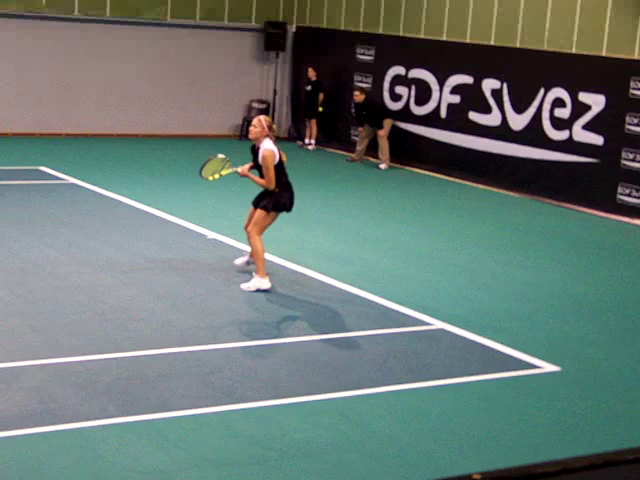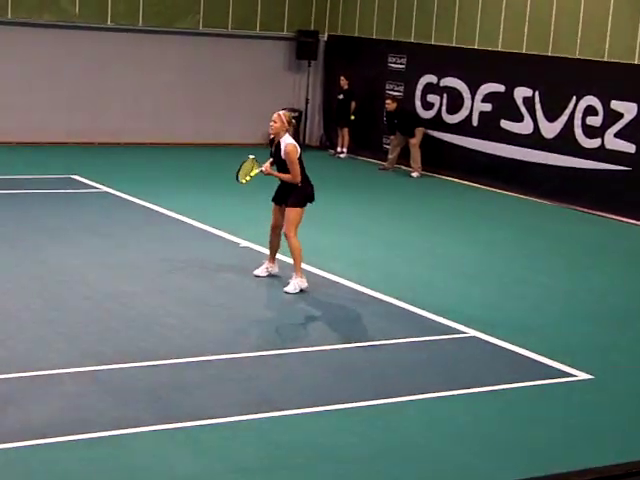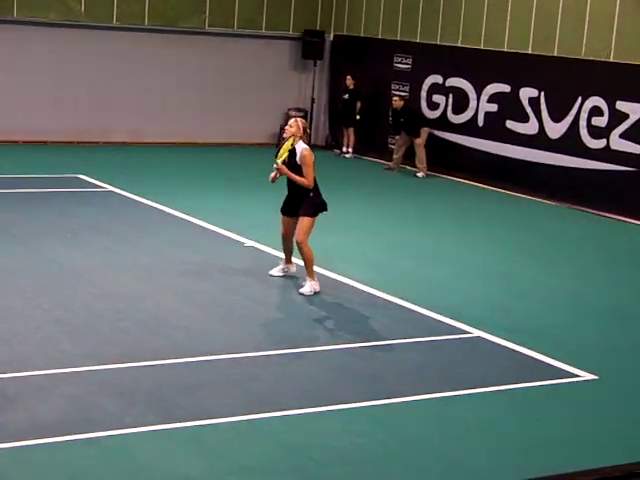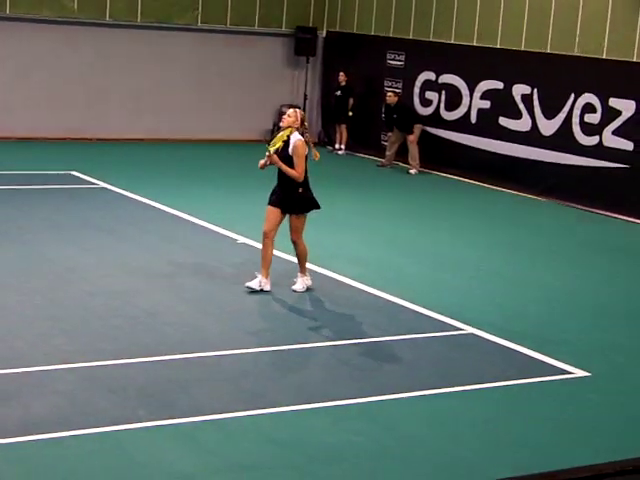
dt=0.4s
person 1, frame 1
left shoulder: (267, 152)
right shoulder: (258, 145)
left elbow: (270, 185)
left wrist: (248, 175)
right wrist: (251, 165)
left hip: (278, 195)
right hip: (269, 193)
left knee: (253, 232)
right knee: (248, 227)
left ankle: (262, 278)
right ankle: (252, 256)
person 1, frame 2
left shoulder: (289, 146)
right shoulder: (275, 140)
left elbow: (296, 178)
left wrist: (272, 172)
right wrist: (270, 163)
left hip: (298, 190)
right hip: (285, 188)
left knee: (290, 233)
right knee: (275, 228)
left ankle: (299, 278)
right ankle: (271, 264)
person 1, frame 3
left shoulder: (304, 152)
left elbow: (309, 183)
left wrist: (287, 173)
right wrist: (277, 173)
left hip: (308, 200)
right hip: (292, 197)
left knee: (300, 240)
right knee: (286, 236)
left ankle: (312, 281)
right ankle: (288, 264)
person 1, frame 4
left shoulder: (298, 143)
right shoulder: (282, 137)
left elbow: (299, 176)
left wrist: (278, 163)
right wrist: (268, 160)
left hip: (298, 195)
right hip: (281, 191)
left knee: (296, 238)
right knee: (267, 233)
left ankle: (304, 277)
right ankle: (263, 279)
